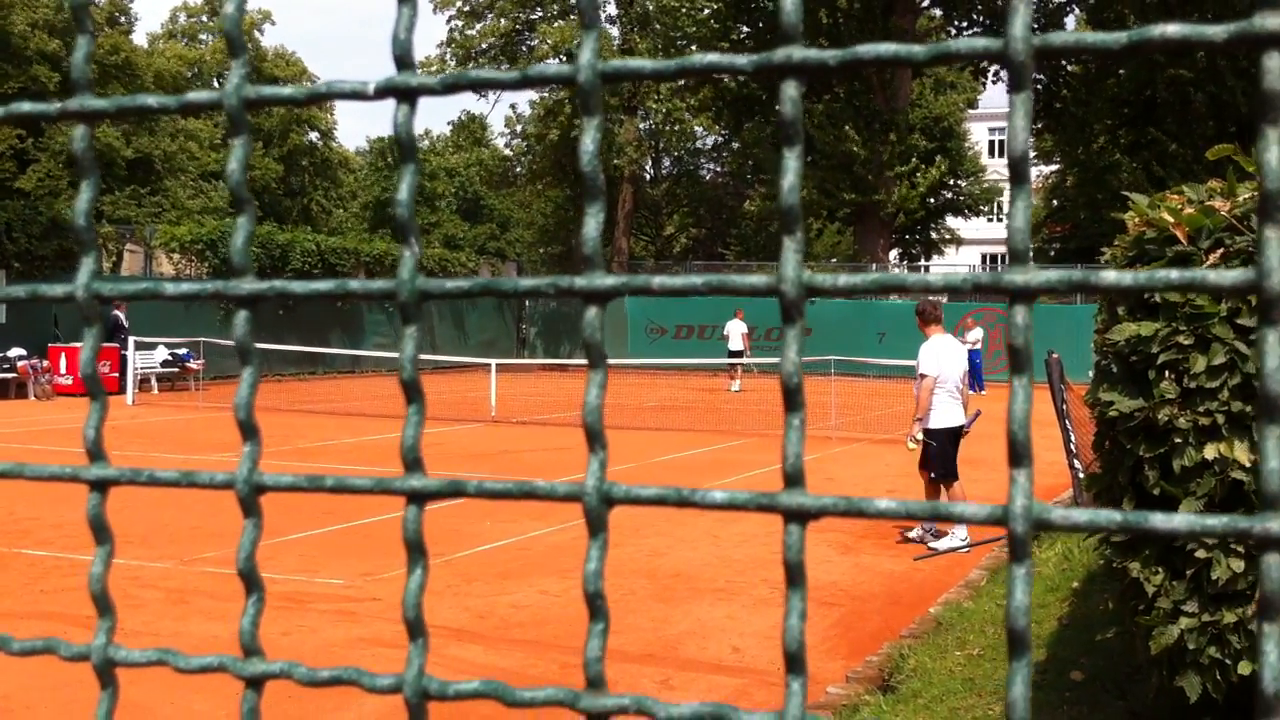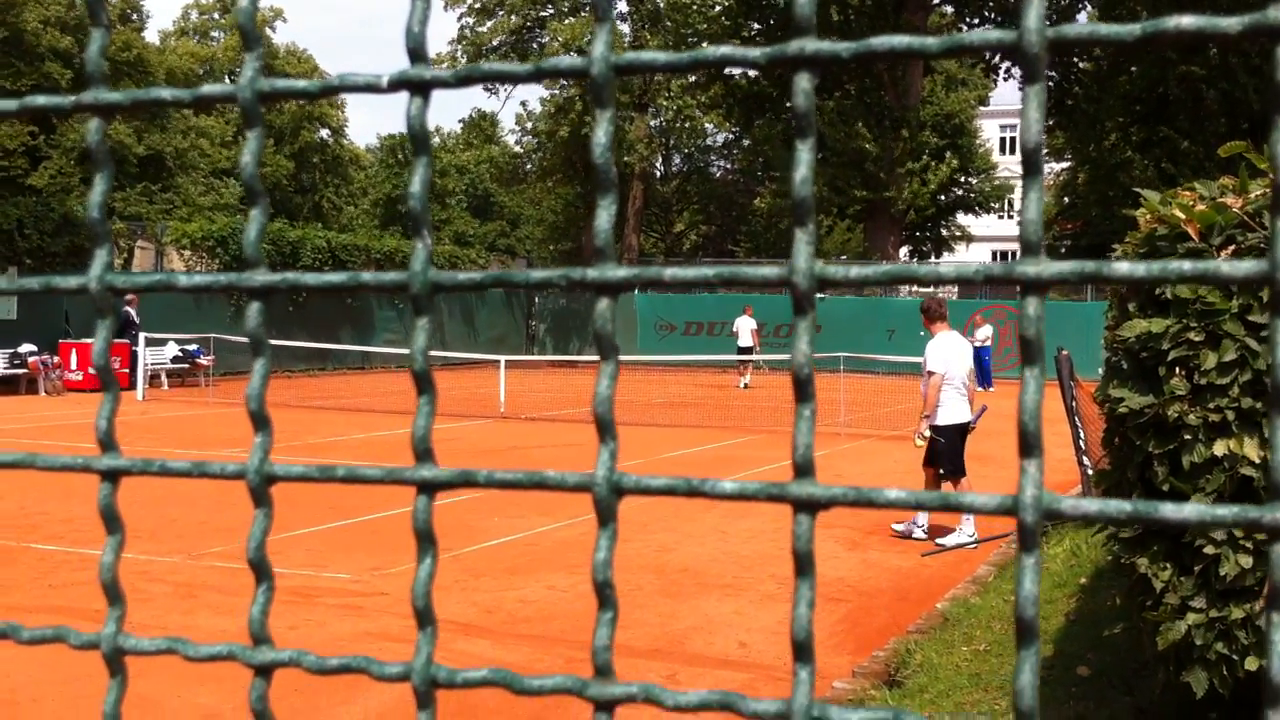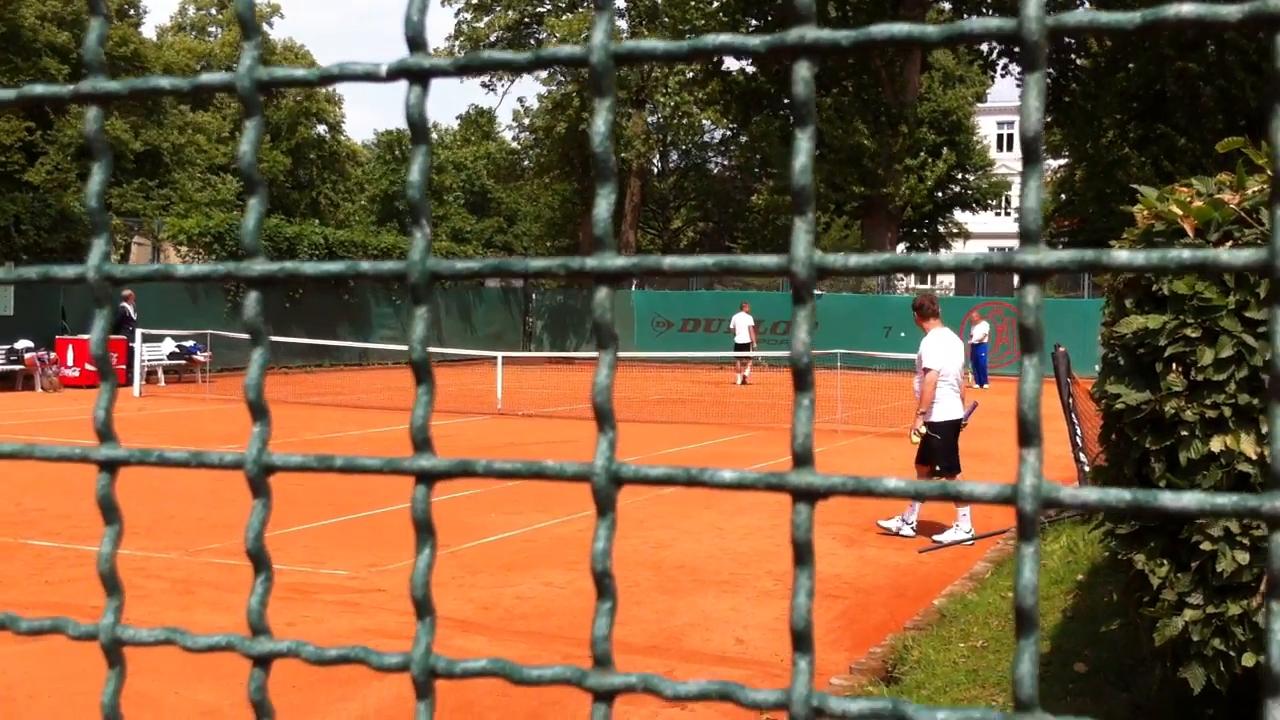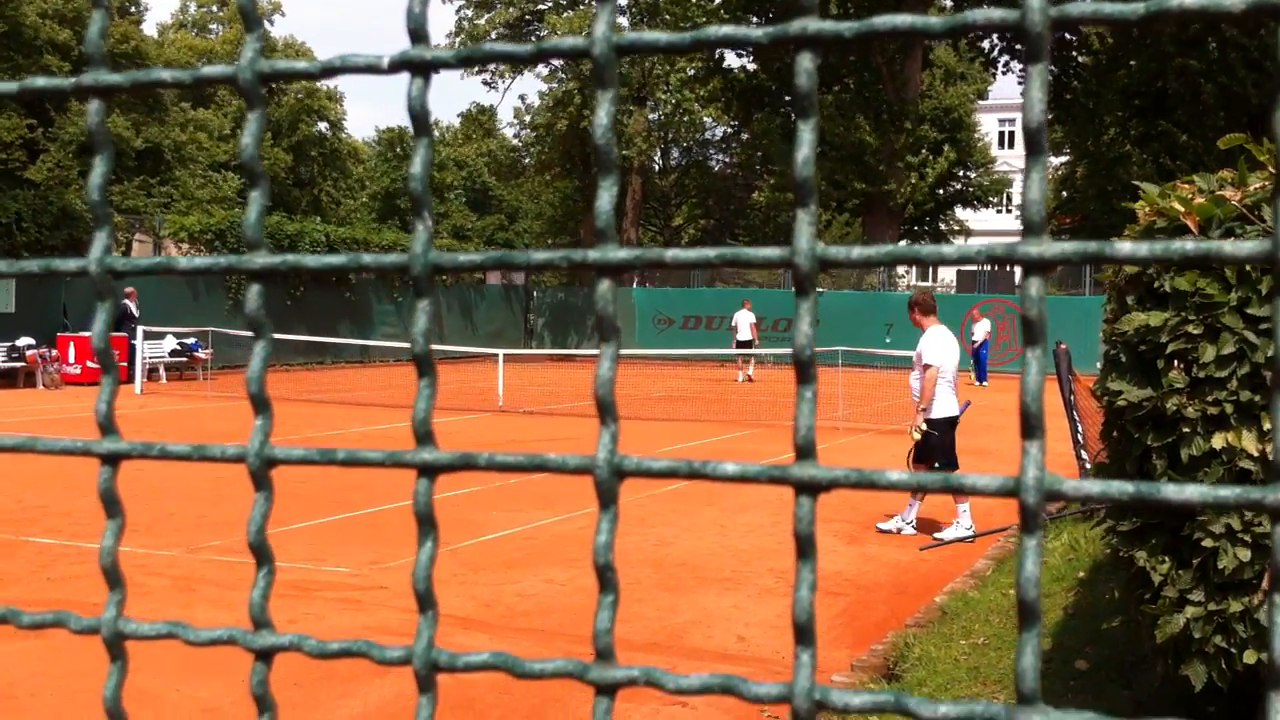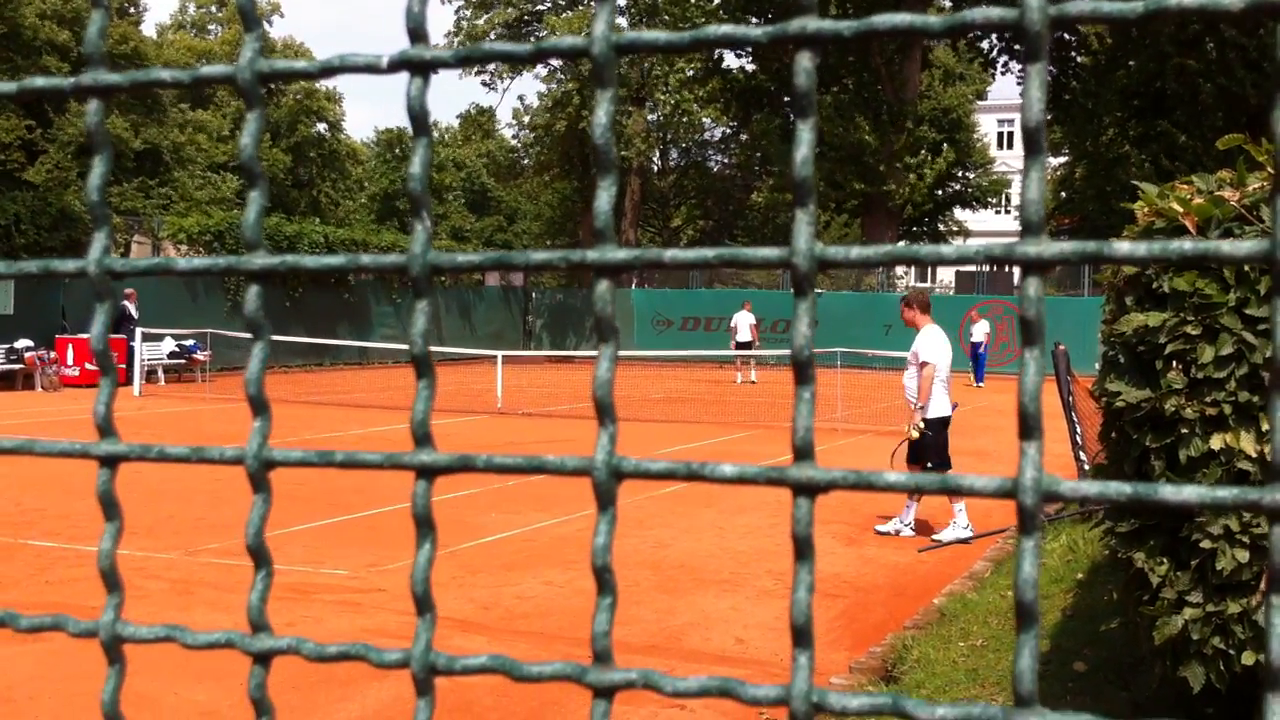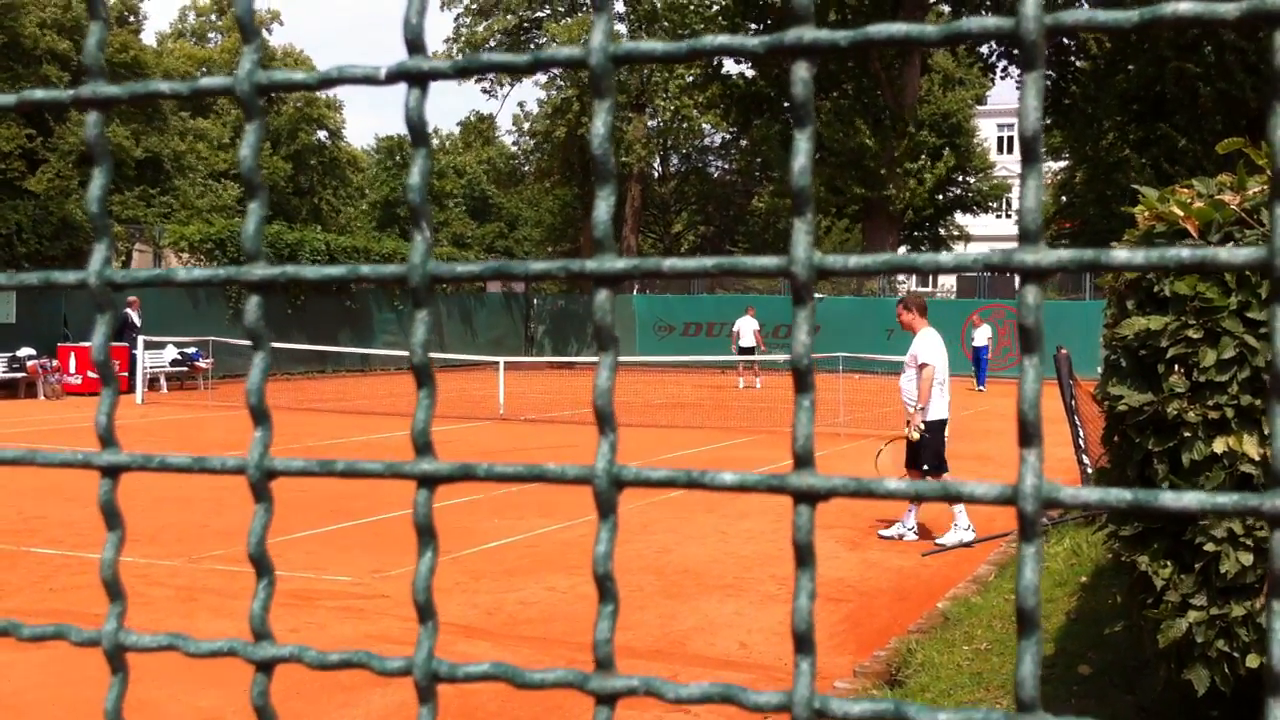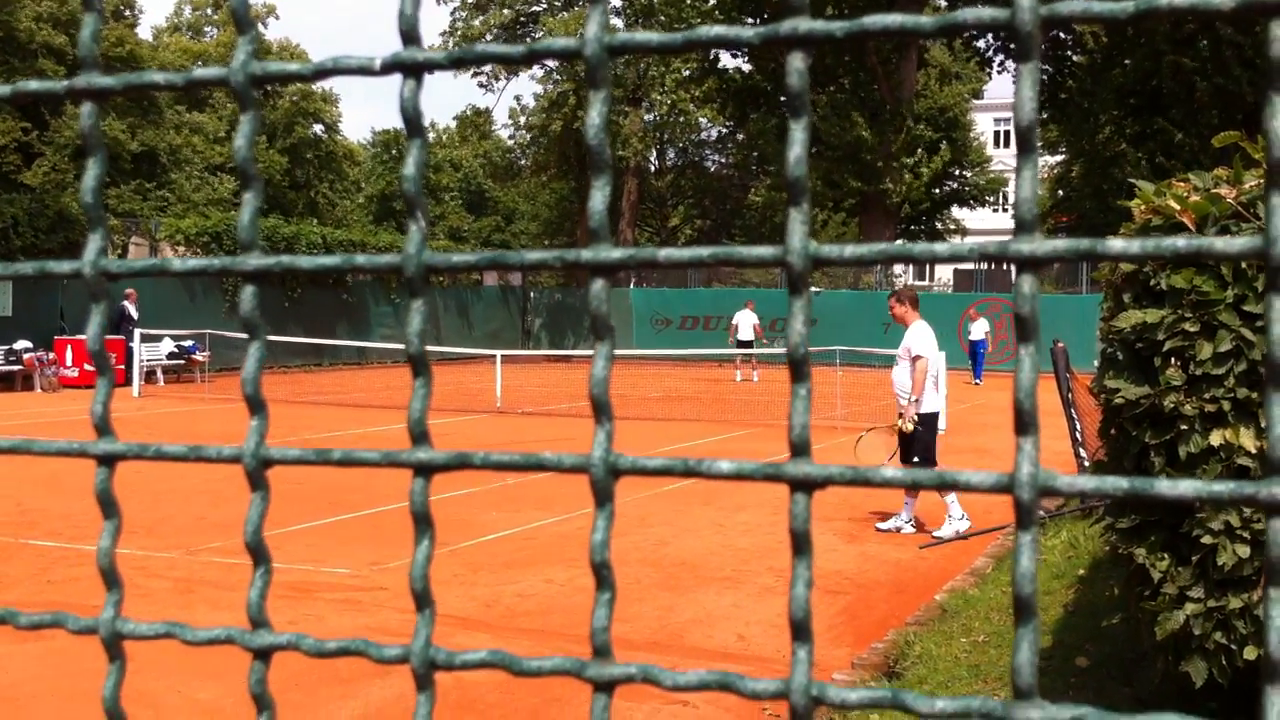
dt=0.1s
person 1, frame 1
left shoulder: (930, 348)
right shoulder: (958, 346)
left elbow: (926, 388)
right elbow: (964, 386)
left wrist: (916, 421)
right wrist: (963, 417)
left hip: (938, 423)
right hip: (954, 420)
left knee: (948, 479)
right knee: (928, 473)
left ankle: (960, 534)
right ankle: (928, 528)
person 1, frame 2
left shoulder: (936, 345)
right shoulder: (962, 342)
left elbow: (934, 384)
right elbow: (970, 382)
left wrist: (924, 418)
right wrist: (970, 412)
left hip: (945, 420)
right hip: (958, 417)
left knee: (955, 476)
right knee: (931, 469)
left ankle: (967, 530)
right ankle: (919, 524)
person 1, frame 3
left shoulder: (931, 342)
right shoulder: (953, 339)
left elbow: (930, 381)
right elbow: (961, 379)
left wrist: (920, 415)
right wrist: (960, 409)
left hip: (940, 417)
right hip: (950, 414)
left knee: (950, 472)
right knee: (923, 467)
left ankle: (964, 527)
right ankle: (908, 520)
person 1, frame 4
left shoulder: (931, 338)
right shoulder: (945, 335)
left elbow: (931, 377)
right elbow: (952, 376)
left wrist: (921, 411)
right wrist: (944, 408)
left hip: (937, 415)
right hip: (938, 413)
left knee: (948, 469)
right knee: (920, 466)
left ankle: (964, 523)
right ankle: (907, 519)
person 1, frame 5
left shoulder: (926, 337)
right shoulder: (935, 334)
left elbow: (927, 375)
left wrist: (918, 409)
left hip: (931, 414)
right hip: (931, 413)
left knee: (941, 470)
right knee: (915, 466)
left ankle: (961, 524)
right ankle: (905, 521)
person 1, frame 6
left shoulder: (926, 339)
right shoulder: (925, 339)
left elbow: (928, 377)
left wrist: (918, 412)
left hip: (928, 418)
right hip: (922, 418)
left knee: (936, 472)
right knee: (915, 472)
left ankle: (963, 526)
right ankle: (908, 525)
person 1, frame 7
left shoulder: (918, 332)
right shoulder: (915, 331)
left elbow: (921, 369)
left wrist: (912, 403)
left hip: (920, 410)
right hip: (912, 410)
left knee: (925, 465)
right knee: (910, 464)
left ankle: (957, 516)
right ankle: (905, 518)
